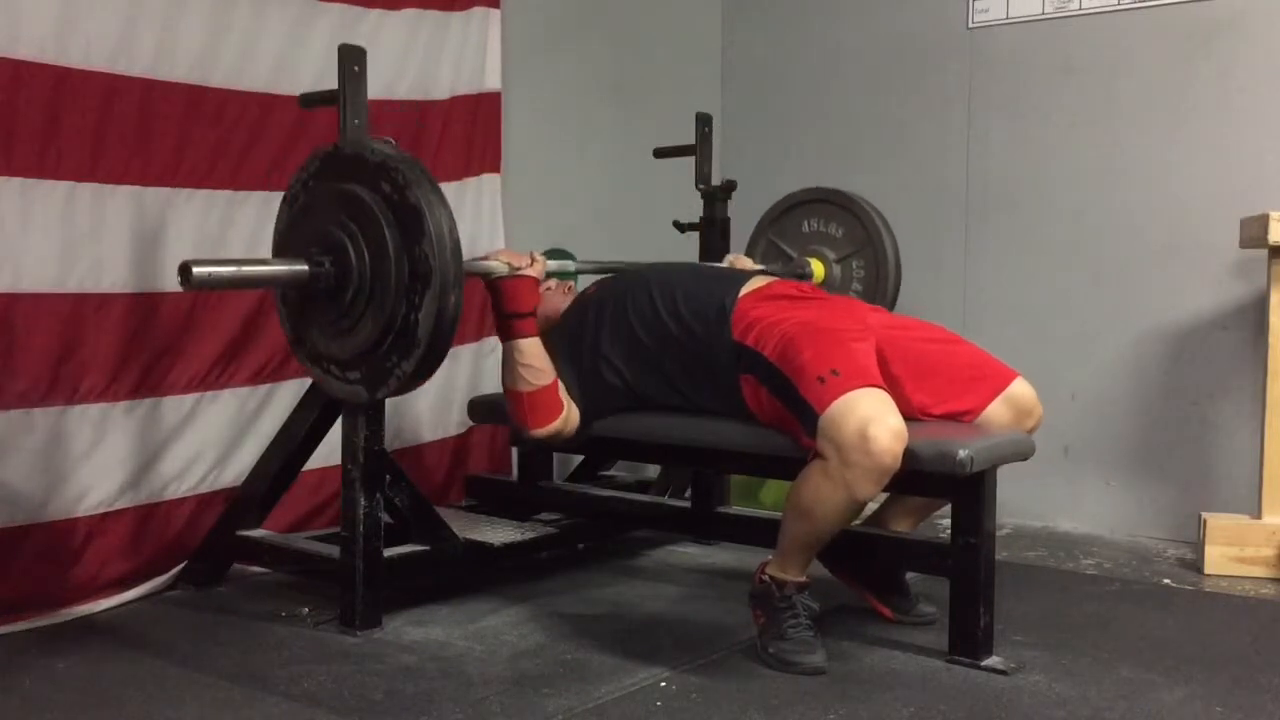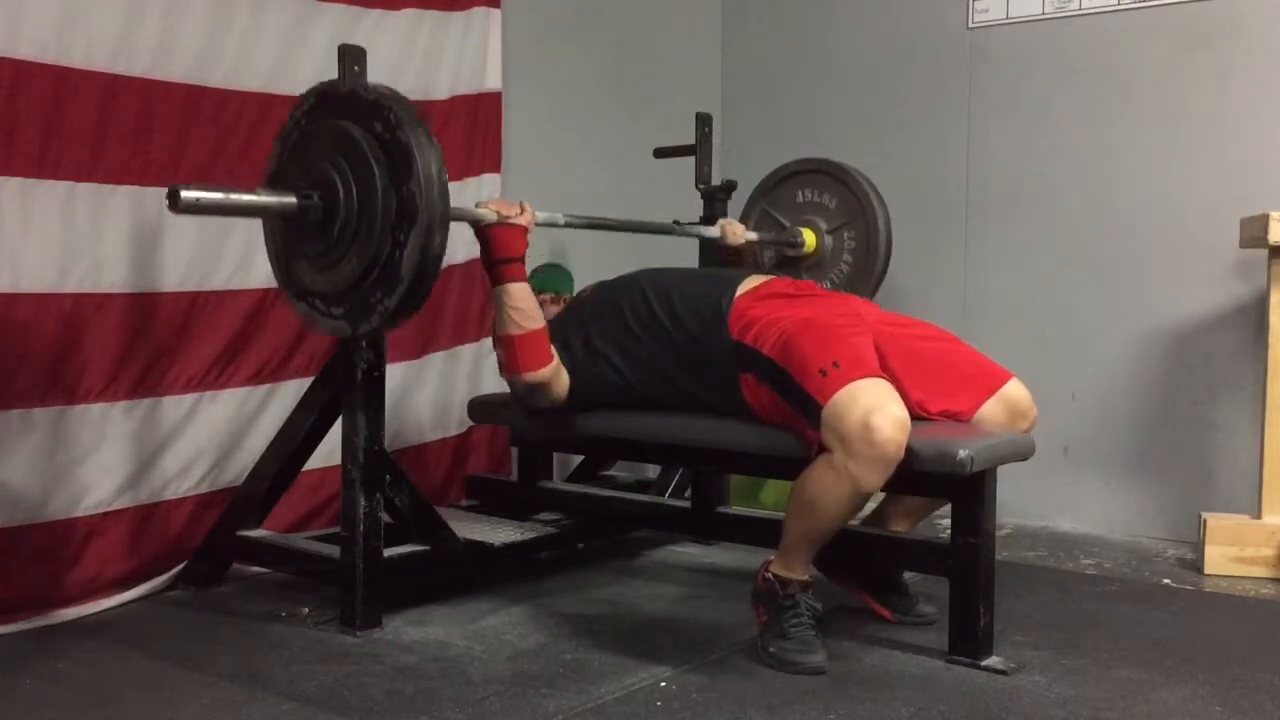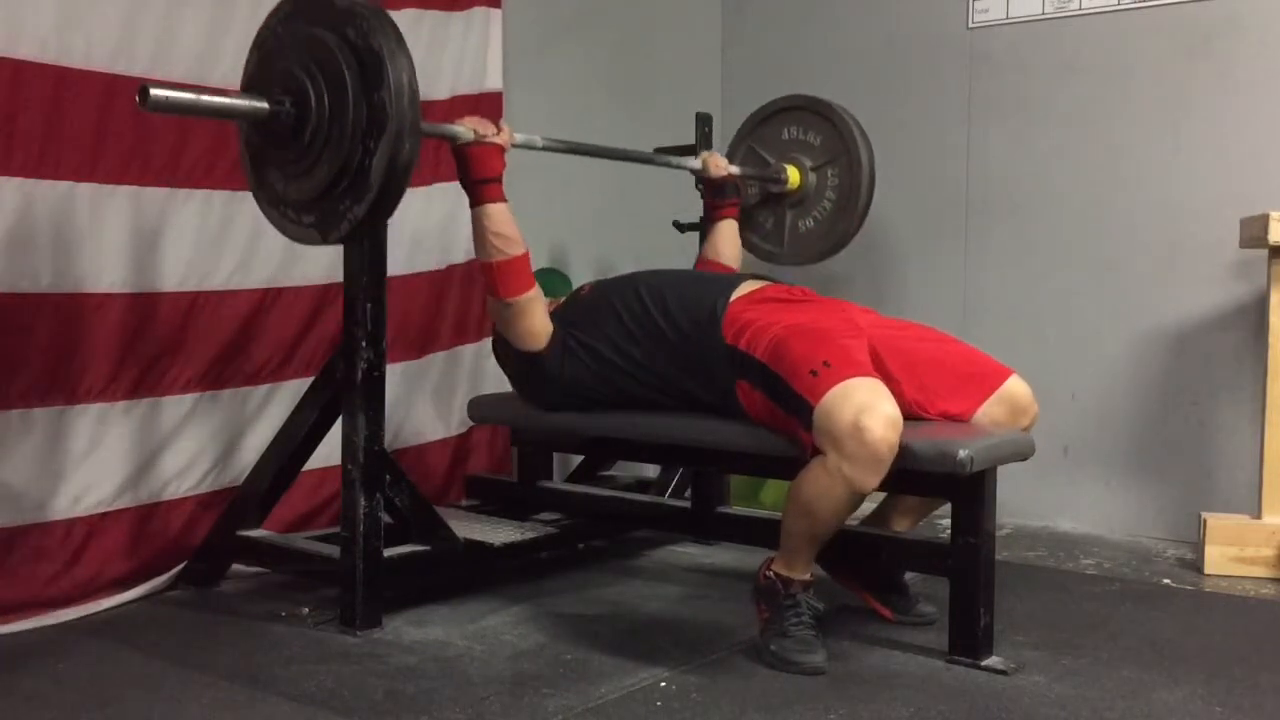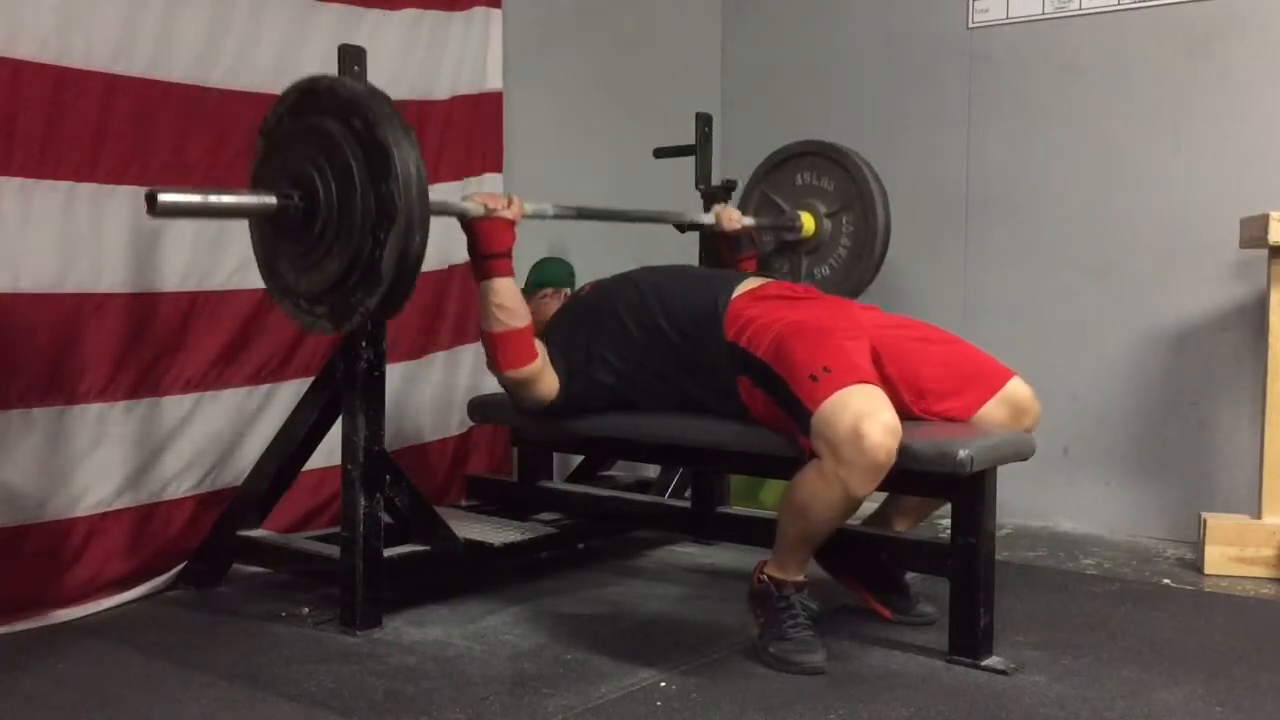
dt=0.4s
person 1, frame 1
left shoulder: (615, 316)
right shoulder: (558, 350)
right elbow: (542, 421)
left wrist: (749, 277)
right wrist: (514, 303)
left knee: (1015, 410)
right knee: (871, 443)
left ankle: (871, 550)
right ankle: (781, 587)
person 1, frame 2
left shoulder: (602, 320)
right shoulder: (564, 356)
right elbow: (530, 371)
right wrist: (506, 258)
left knee: (1010, 411)
right knee: (877, 432)
left ankle: (869, 551)
right ankle: (784, 585)
person 1, frame 3
left shoulder: (604, 321)
right shoulder: (552, 365)
left elbow: (716, 276)
right elbow: (508, 289)
left wrist: (722, 197)
right wrist: (483, 179)
left knee: (1011, 408)
right knee: (869, 432)
left ankle: (869, 553)
right ankle: (785, 584)
person 1, frame 4
left shoulder: (614, 316)
right shoulder: (555, 353)
right elbow: (515, 368)
left wrist: (738, 244)
right wrist: (492, 250)
left knee: (1013, 409)
right knee: (866, 440)
left ankle: (870, 553)
right ankle: (780, 586)
